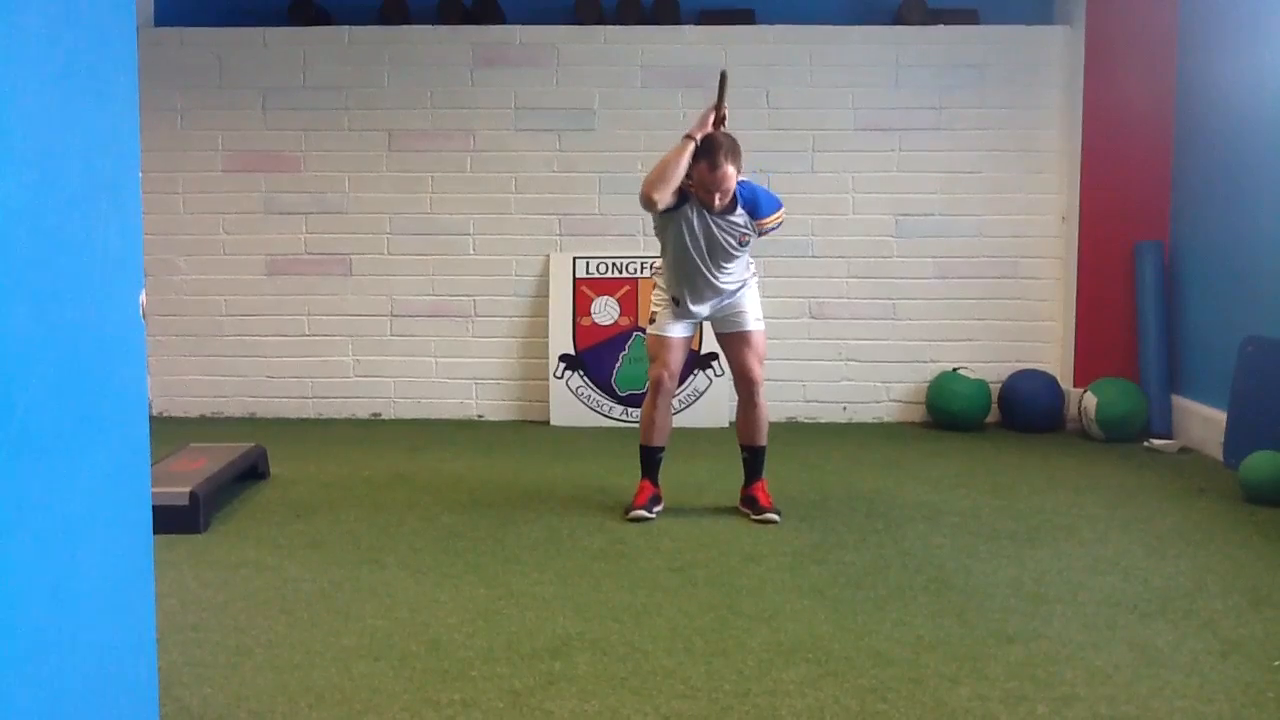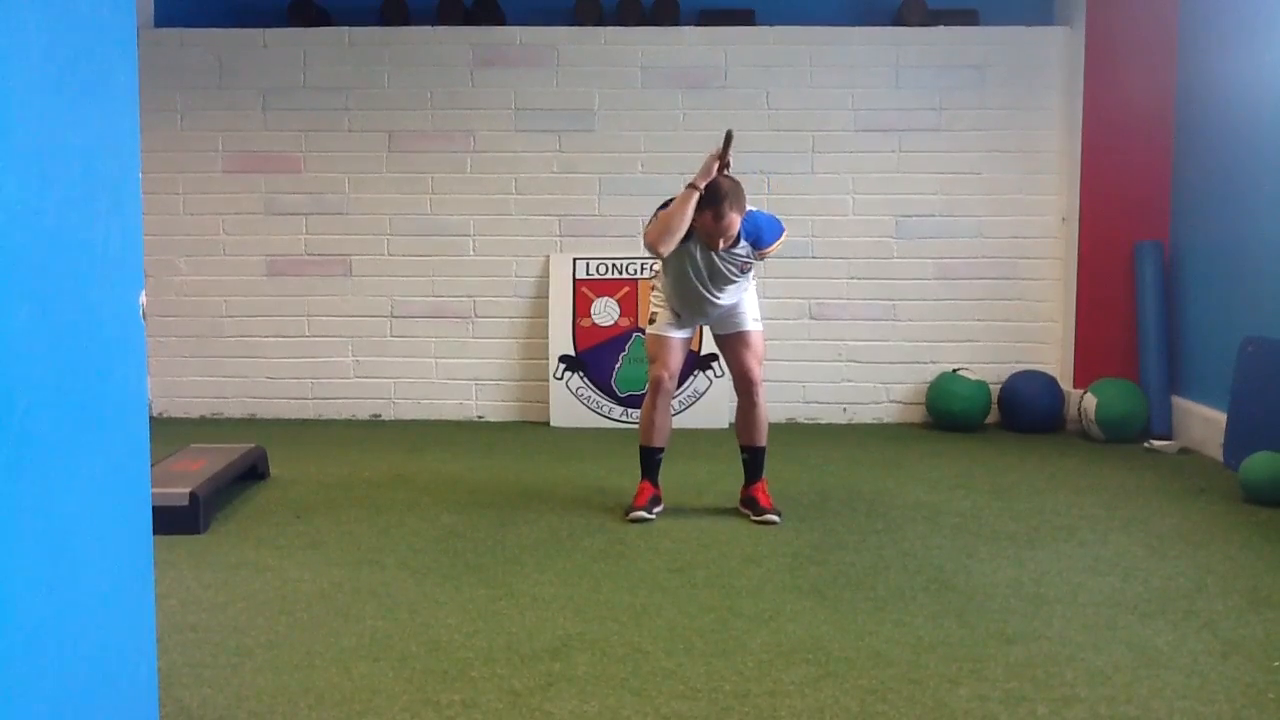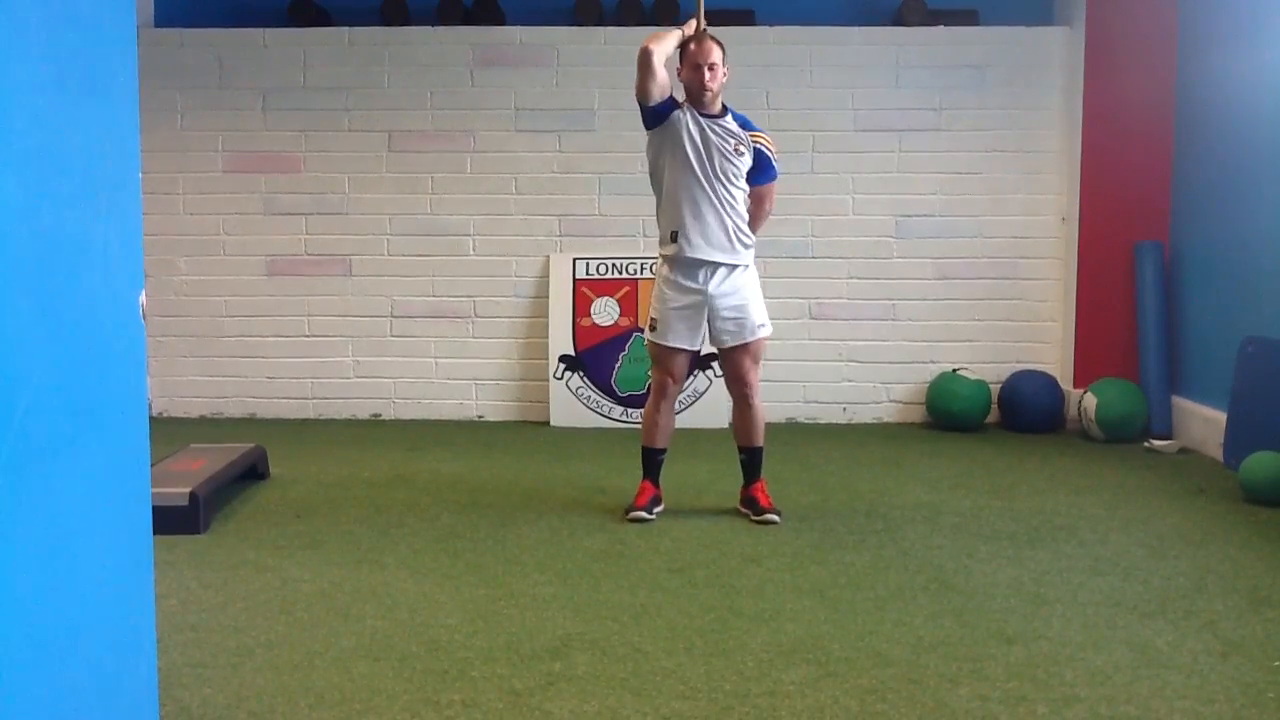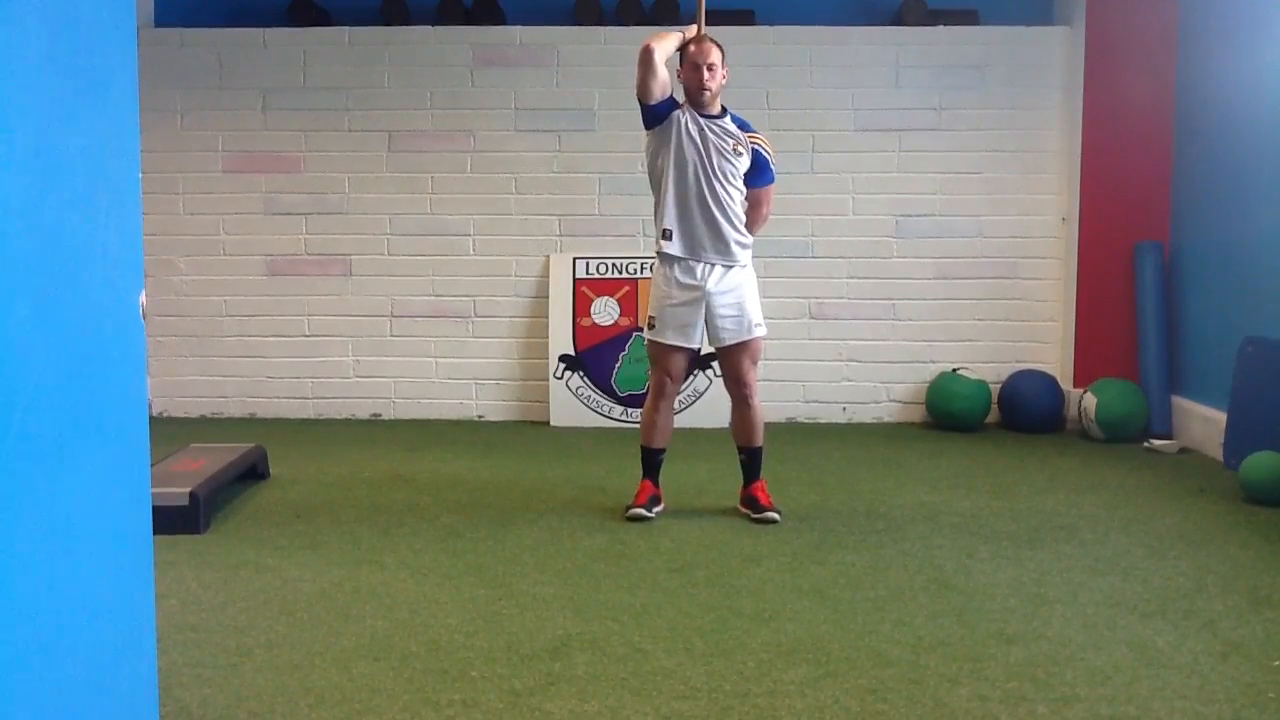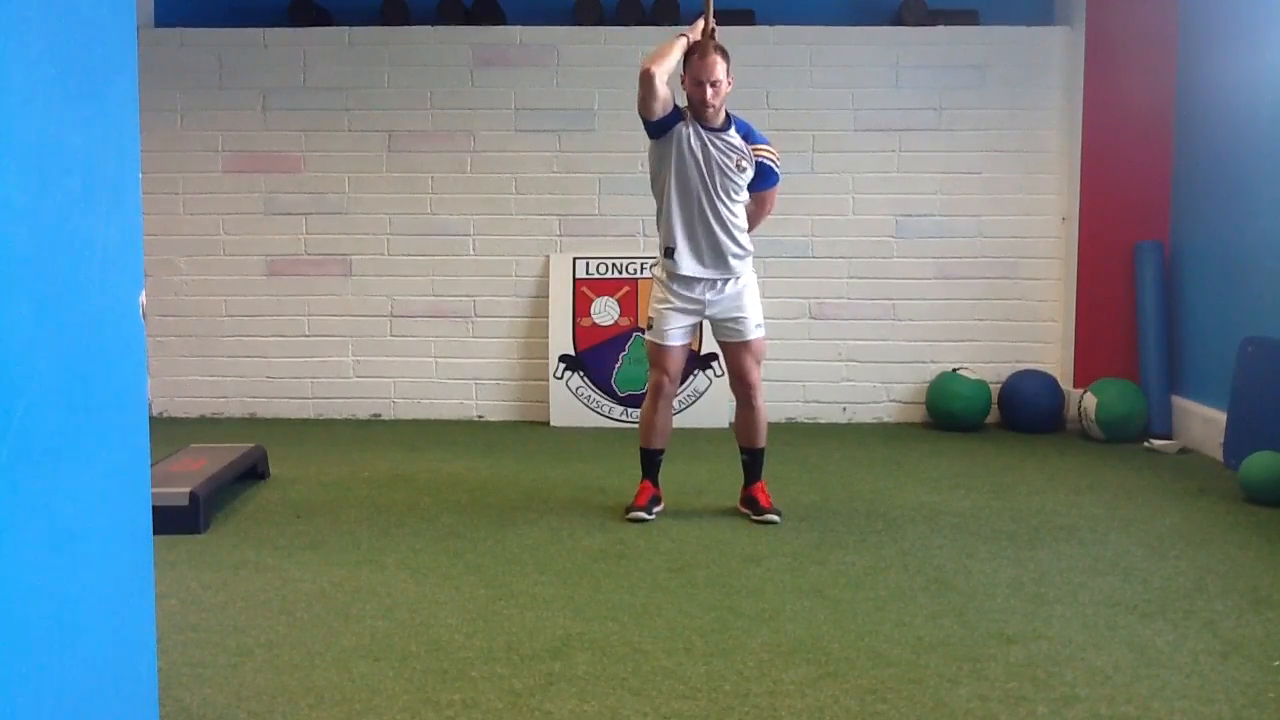
dt=0.7s
person 1, frame 1
left shoulder: (759, 203)
right shoulder: (675, 194)
right elbow: (650, 196)
right wrist: (693, 136)
left hip: (735, 292)
right hip: (676, 292)
left knee: (752, 382)
right knee: (661, 381)
left ankle: (754, 487)
right ankle: (649, 486)
person 1, frame 2
left shoulder: (760, 230)
right shoulder: (676, 218)
right elbow: (657, 246)
right wrist: (697, 184)
left hip: (733, 300)
right hip: (676, 301)
left knee: (751, 383)
right knee: (661, 382)
left ankle: (754, 488)
right ankle: (648, 487)
person 1, frame 3
left shoulder: (750, 135)
right shoulder: (666, 118)
left elbow: (764, 200)
right elbow: (649, 56)
right wrist: (683, 32)
left hip: (737, 274)
right hip: (678, 274)
left knee: (746, 386)
right knee: (665, 385)
left ankle: (753, 488)
right ankle: (650, 486)
person 1, frame 4
left shoulder: (748, 137)
right shoulder: (665, 118)
left elbow: (761, 205)
right elbow: (650, 53)
right wrist: (684, 34)
left hip: (734, 275)
right hip: (676, 273)
left knee: (744, 386)
right knee: (663, 385)
left ankle: (753, 487)
right ankle: (649, 486)
person 1, frame 5
left shoulder: (753, 144)
right shoulder: (668, 128)
left elbow: (764, 203)
right elbow: (650, 75)
right wrist: (687, 37)
left hip: (734, 281)
right hip: (676, 281)
left knee: (749, 387)
right knee: (661, 385)
left ankle: (753, 488)
right ankle: (649, 487)
